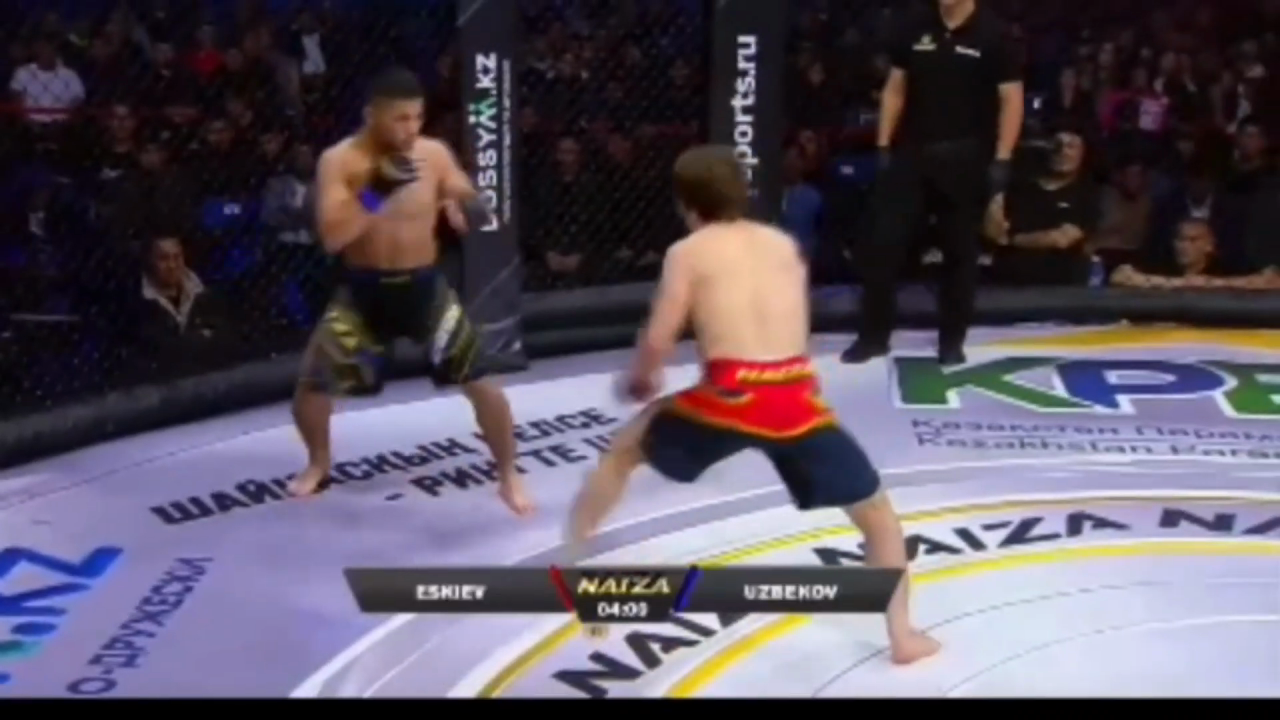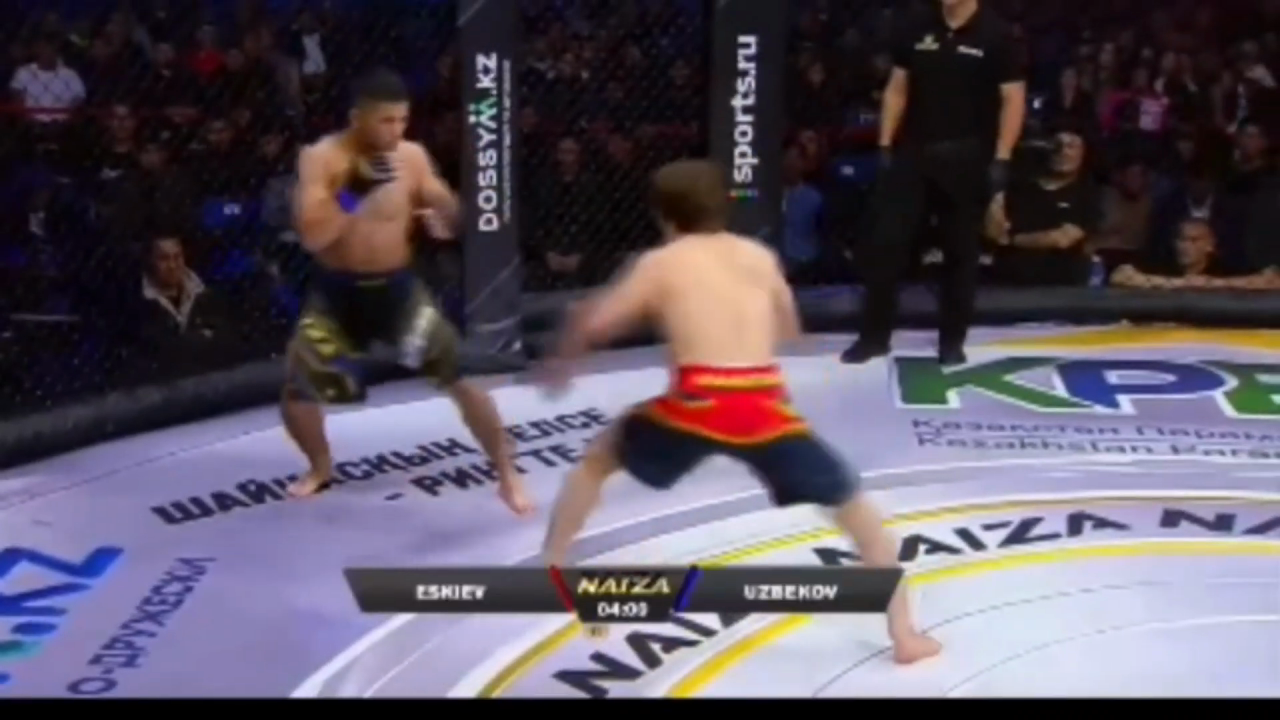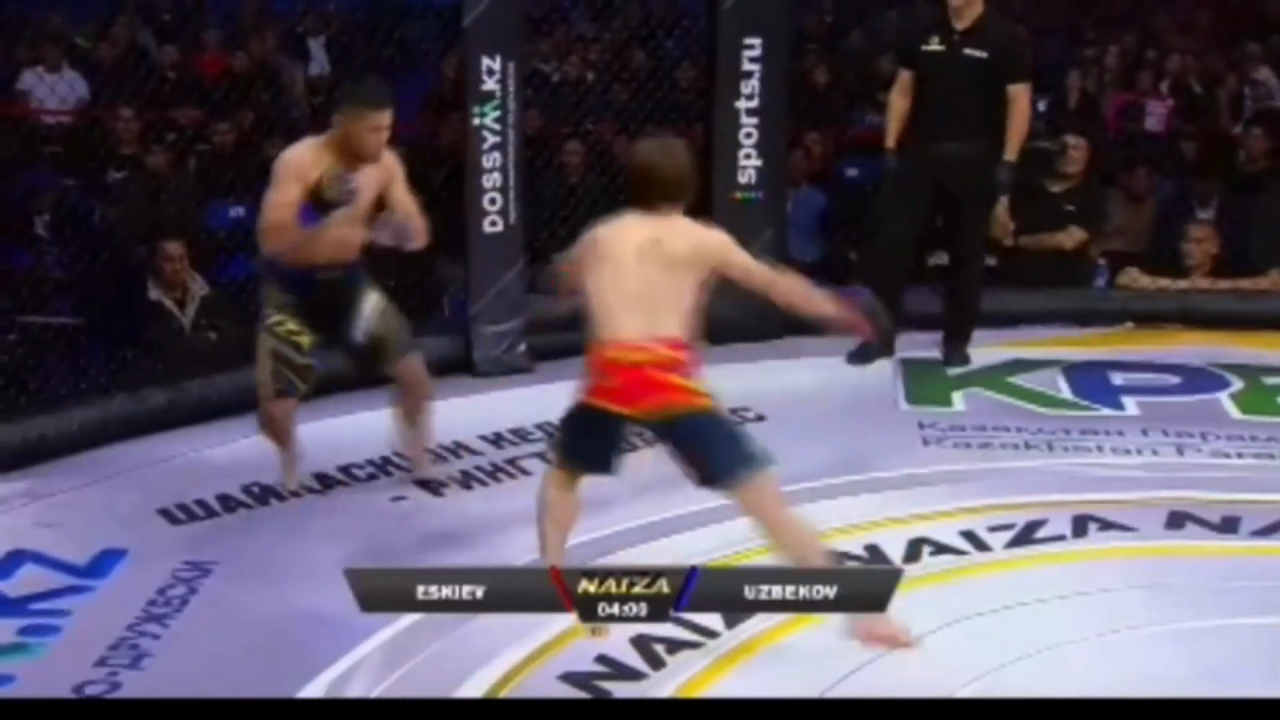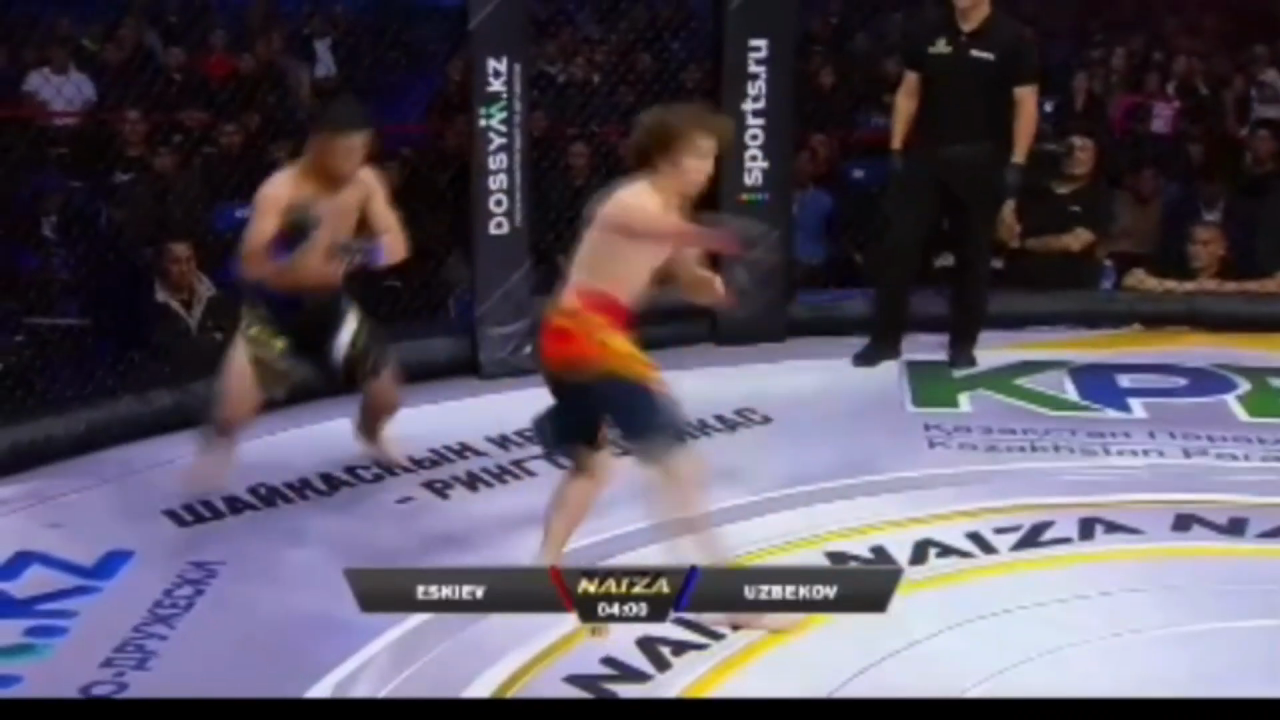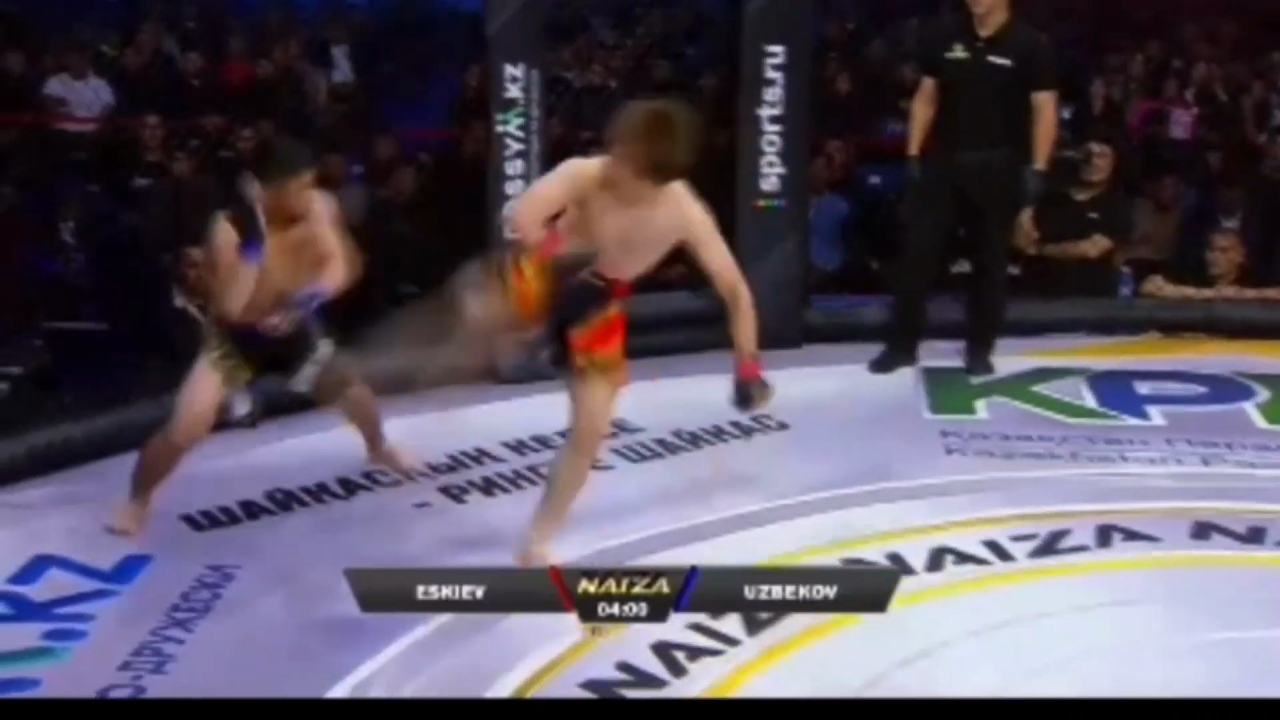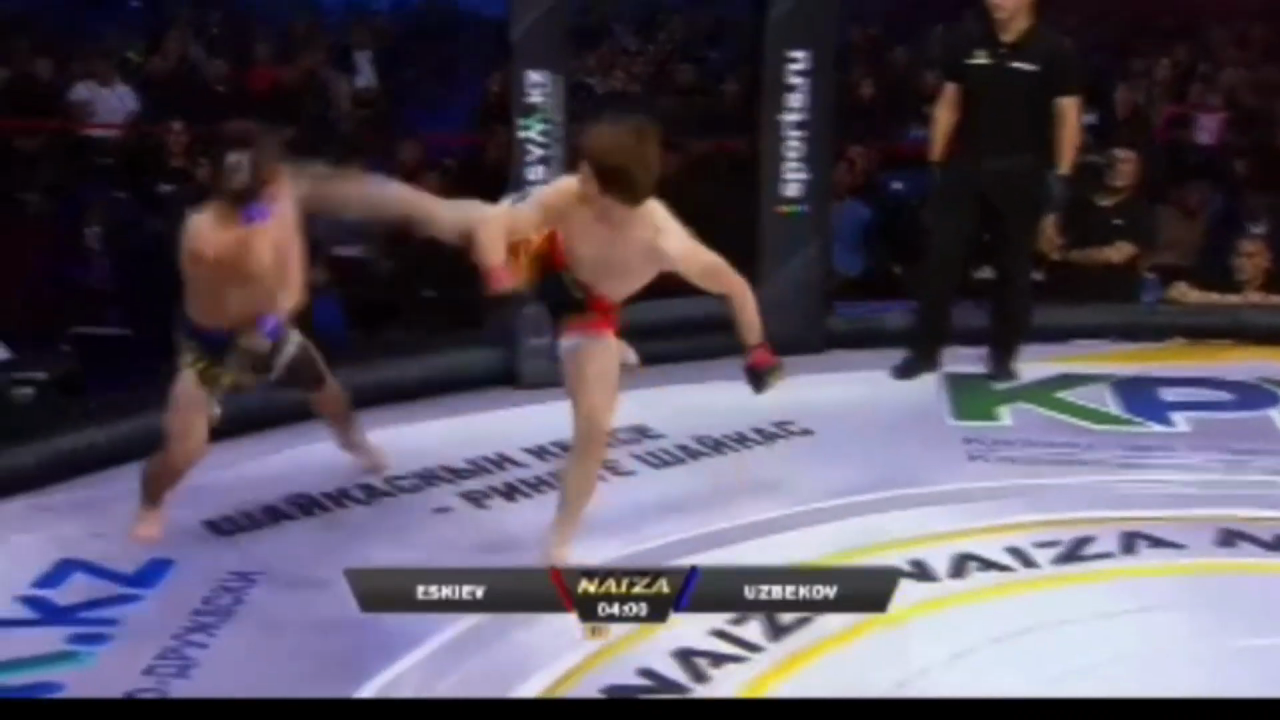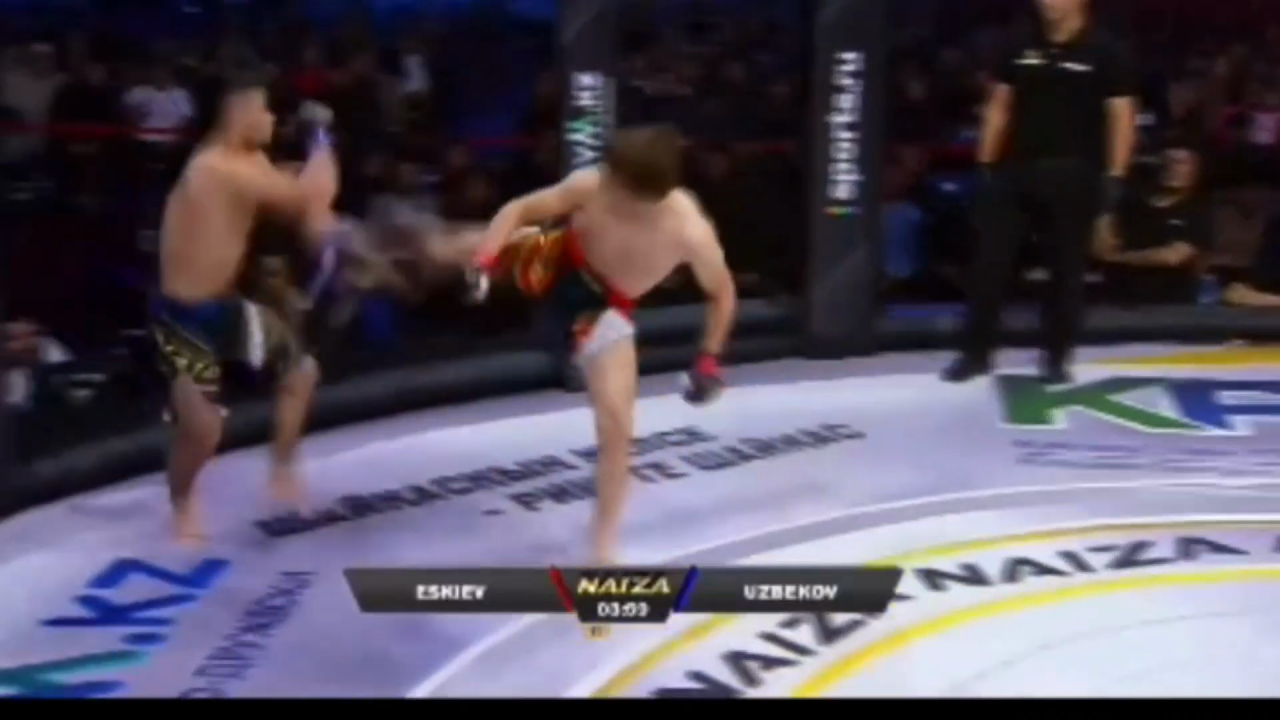
dt=0.1s
person 1, frame 1
left shoulder: (688, 253)
right shoulder: (783, 245)
left elbow: (656, 339)
left wrist: (641, 379)
left hip: (727, 397)
right hip: (795, 397)
left knee: (621, 452)
right knee: (874, 509)
right ankle: (903, 633)
person 1, frame 2
left shoulder: (658, 263)
right shoulder: (760, 257)
left elbow: (593, 322)
right elbow: (789, 326)
left wrist: (560, 360)
left hip: (698, 401)
right hip: (764, 405)
left knee: (596, 460)
right knee: (856, 509)
right ankle: (904, 632)
person 1, frame 3
left shoulder: (599, 236)
right shoulder: (700, 239)
left elbow: (569, 273)
right elbow: (775, 283)
right wrist: (844, 312)
left hip: (610, 380)
right hip: (667, 382)
left knee: (564, 470)
right knee: (760, 497)
right ankle: (860, 613)
person 1, frame 4
left shoulder: (663, 207)
right shoulder: (638, 202)
left elbow: (678, 273)
right elbow: (650, 225)
left wrist: (699, 279)
right wrist: (703, 238)
left hip: (579, 331)
right hip: (588, 330)
left knee: (591, 467)
right knee: (668, 451)
left ankle: (545, 568)
person 1, frame 5
left shoulder: (687, 215)
right shoulder: (585, 174)
left elbow: (736, 291)
right elbow: (524, 216)
left wrist: (749, 364)
right wrist: (560, 250)
left hip: (600, 302)
right hip: (542, 276)
left knee: (592, 431)
right knee: (489, 317)
left ankle: (540, 539)
person 1, frame 6
left shoulder: (667, 244)
right shoulder: (567, 193)
left elbow: (736, 289)
right elbow: (493, 228)
left wrist: (757, 349)
right wrist: (497, 269)
left hip: (591, 312)
right hip: (549, 261)
left knee: (595, 428)
left ankle: (561, 541)
person 1, frame 7
left shoulder: (693, 236)
right shoulder: (590, 186)
left elbow: (723, 294)
right elbow: (517, 211)
left wrist: (710, 357)
right wrist: (480, 259)
left hip: (607, 306)
right hip: (563, 264)
left knee: (617, 421)
left ankle: (604, 545)
person 2, frame 1
left shoulder: (433, 154)
right shoulder: (338, 160)
left elbow: (470, 207)
right elbow: (331, 236)
left wrist: (469, 210)
right wrist: (376, 195)
left hip: (423, 287)
right hip: (361, 290)
left knee: (480, 385)
right knee: (310, 389)
left ankle: (509, 476)
right ankle: (318, 464)
person 2, frame 2
left shoulder: (412, 157)
right shoulder: (320, 158)
left elbow: (446, 207)
right elbow: (312, 236)
left wrist: (444, 213)
right wrist: (356, 193)
left hip: (397, 288)
right hip: (337, 293)
left knee: (461, 384)
right knee: (296, 397)
left ankle: (508, 475)
right ankle: (320, 468)
person 2, frame 3
left shoulder: (386, 163)
right shoulder: (297, 162)
left elbow: (417, 232)
right elbow: (270, 241)
left wrist: (398, 230)
right wrist: (318, 210)
left hip: (348, 279)
right hip: (294, 286)
left knee: (410, 370)
right knee: (277, 403)
left ankle: (412, 437)
right ankle: (289, 453)
person 2, frame 4
left shoulder: (364, 183)
right shoulder: (279, 193)
left elbow: (396, 245)
right elbow: (251, 268)
left wrist: (366, 253)
right wrist: (295, 247)
left hip: (328, 302)
right hip: (274, 308)
left knee: (385, 392)
right knee: (235, 406)
left ankle: (369, 435)
right ankle: (218, 445)
person 2, frame 5
left shoulder: (317, 206)
right shoulder: (233, 230)
left elbow: (342, 266)
right elbow: (233, 307)
left wrist: (310, 297)
right wrist: (253, 245)
left hip: (292, 330)
right hip: (240, 338)
left knee: (356, 397)
right knee: (186, 431)
left ankle: (378, 448)
right ankle: (138, 501)
person 2, frame 6
left shoulder: (284, 197)
right shoulder: (201, 232)
left elbow: (292, 278)
right elbow: (258, 266)
left wrist: (271, 321)
right wrist: (254, 211)
left hip: (260, 331)
right hip: (206, 343)
left knee: (325, 391)
right knee: (183, 452)
left ankle: (350, 436)
right ankle: (151, 507)
person 2, frame 7
left shoulder: (245, 163)
right shoulder: (218, 170)
left elbow: (301, 204)
right elbow: (311, 197)
right wrist: (321, 142)
left hip: (224, 304)
right hip: (183, 317)
left knee: (300, 373)
right knee: (203, 432)
left ankle: (283, 470)
right ankle: (182, 503)
person 3, frame 1
left shoulder: (994, 36)
right shoulder: (913, 31)
left elbow: (1011, 100)
right elbow: (894, 90)
left wrist: (1001, 159)
right wrist: (883, 145)
left hip: (966, 158)
right hip: (911, 153)
left knee: (961, 251)
right knee: (885, 243)
left ankle: (952, 339)
right ankle: (873, 335)
person 3, frame 2
left shoulder: (996, 36)
right shoulder: (915, 31)
left elbow: (1013, 100)
right elbow: (896, 90)
left wrist: (1001, 159)
right wrist: (886, 145)
left hip: (967, 157)
right hip: (913, 153)
left knee: (961, 251)
right knee: (886, 243)
left ankle: (952, 339)
right ankle: (874, 335)
person 3, frame 3
left shoulder: (1004, 38)
right shoulder: (922, 34)
left elbow: (1019, 102)
right elbow: (902, 92)
left wrist: (1008, 161)
right wrist: (891, 146)
left hip: (973, 159)
right hip: (919, 154)
left knee: (967, 253)
right knee: (892, 244)
left ankle: (956, 341)
person 3, frame 4
left shoulder: (1011, 39)
right shoulder: (928, 34)
left elbow: (1026, 104)
right elbow: (908, 93)
left wrist: (1016, 163)
right wrist: (897, 148)
left hip: (980, 161)
right hip: (926, 156)
left knee: (973, 254)
right knee: (900, 246)
left ankle: (962, 342)
right ankle: (885, 338)
person 3, frame 5
left shoulder: (1029, 45)
right shoulder: (944, 38)
left elbow: (1045, 110)
right elbow: (925, 99)
left wrist: (1037, 169)
right wrist: (913, 154)
left hip: (998, 167)
right hip: (943, 162)
left knee: (990, 262)
right knee: (918, 253)
left ankle: (979, 349)
right ankle: (901, 345)
person 3, frame 6
left shoulder: (1053, 50)
right shoulder: (967, 43)
left elbow: (1068, 115)
right elbow: (948, 105)
left wrist: (1061, 175)
right wrist: (936, 160)
left hip: (1020, 172)
right hip: (965, 167)
left knee: (1014, 267)
right knee: (941, 258)
left ankle: (1002, 355)
right ankle: (924, 350)
person 3, frame 7
left shoulder: (1106, 52)
right shoulder: (1021, 45)
left elbow: (1122, 117)
right elbow: (999, 106)
left wrist: (1114, 177)
right wrist: (986, 162)
left hip: (1073, 174)
right hip: (1016, 168)
left knee: (1067, 269)
right knee: (991, 261)
left ankle: (1056, 357)
right ankle: (975, 353)
